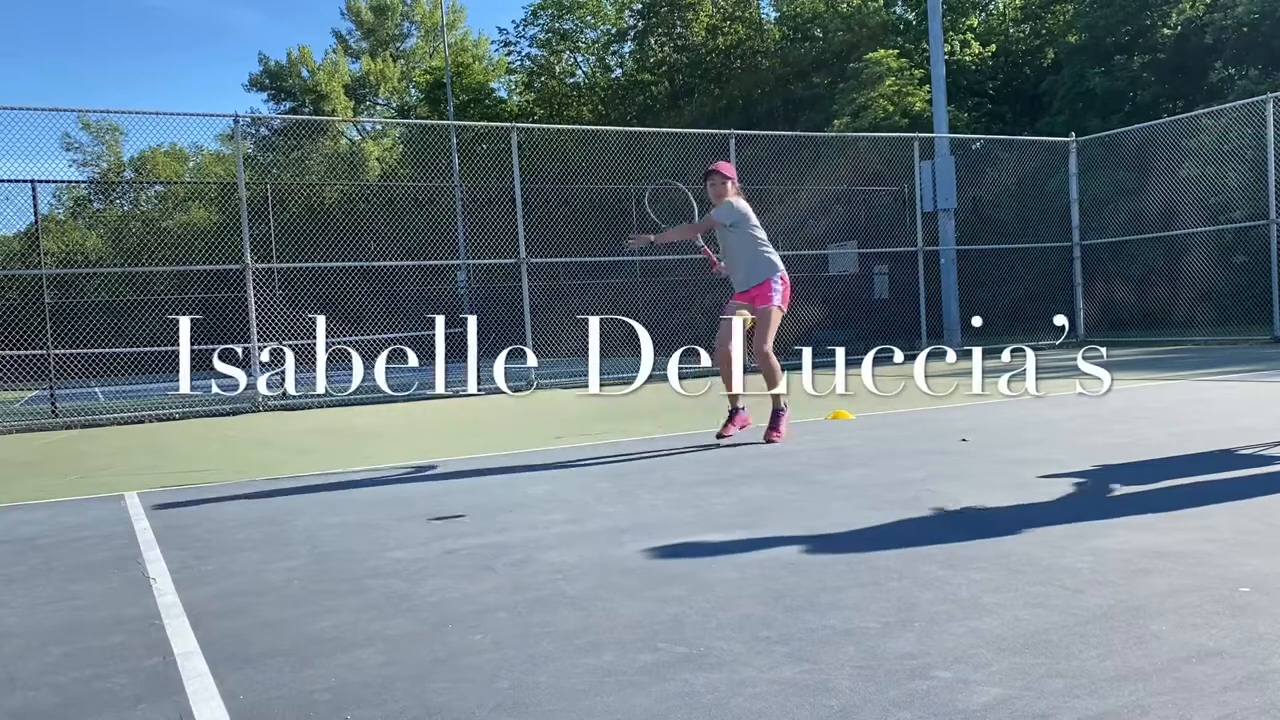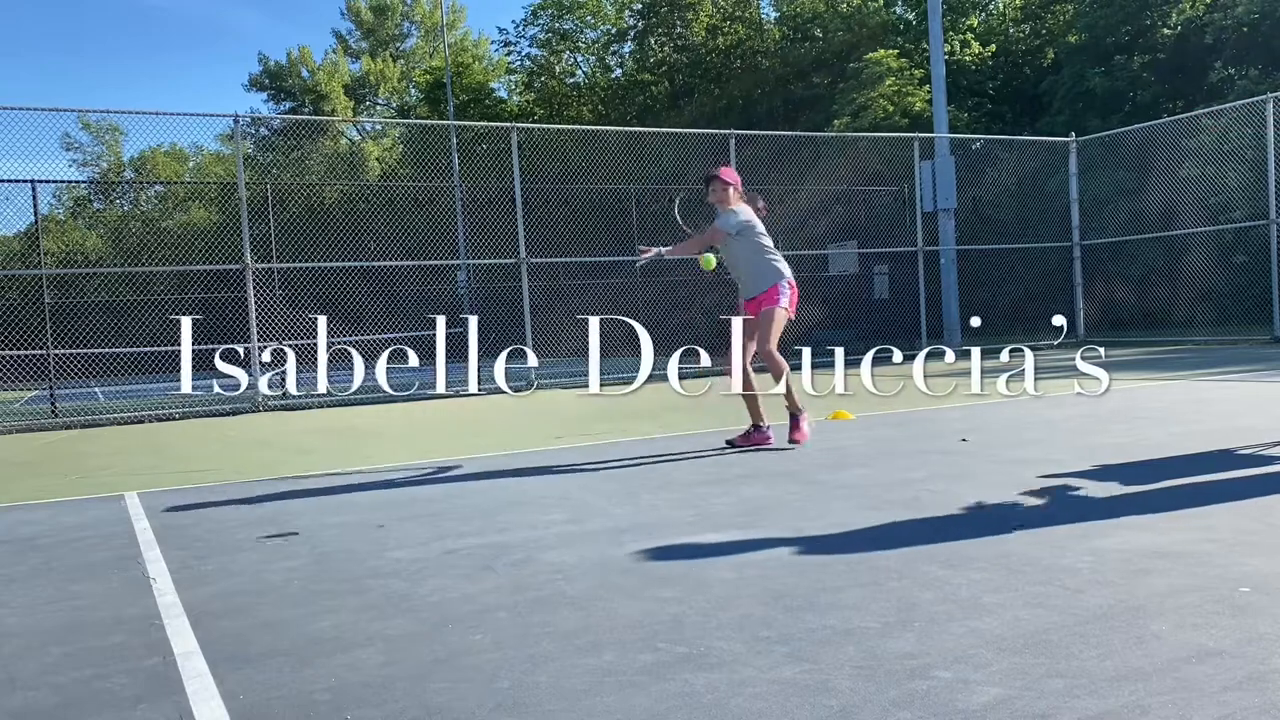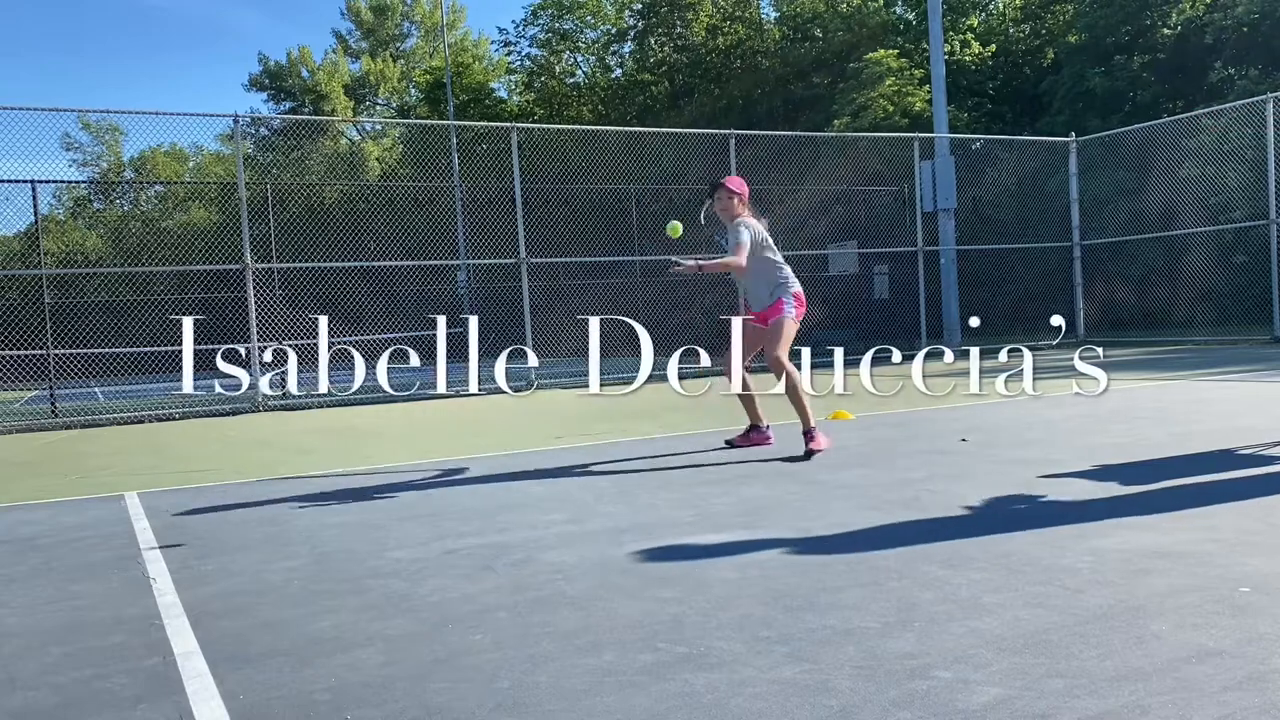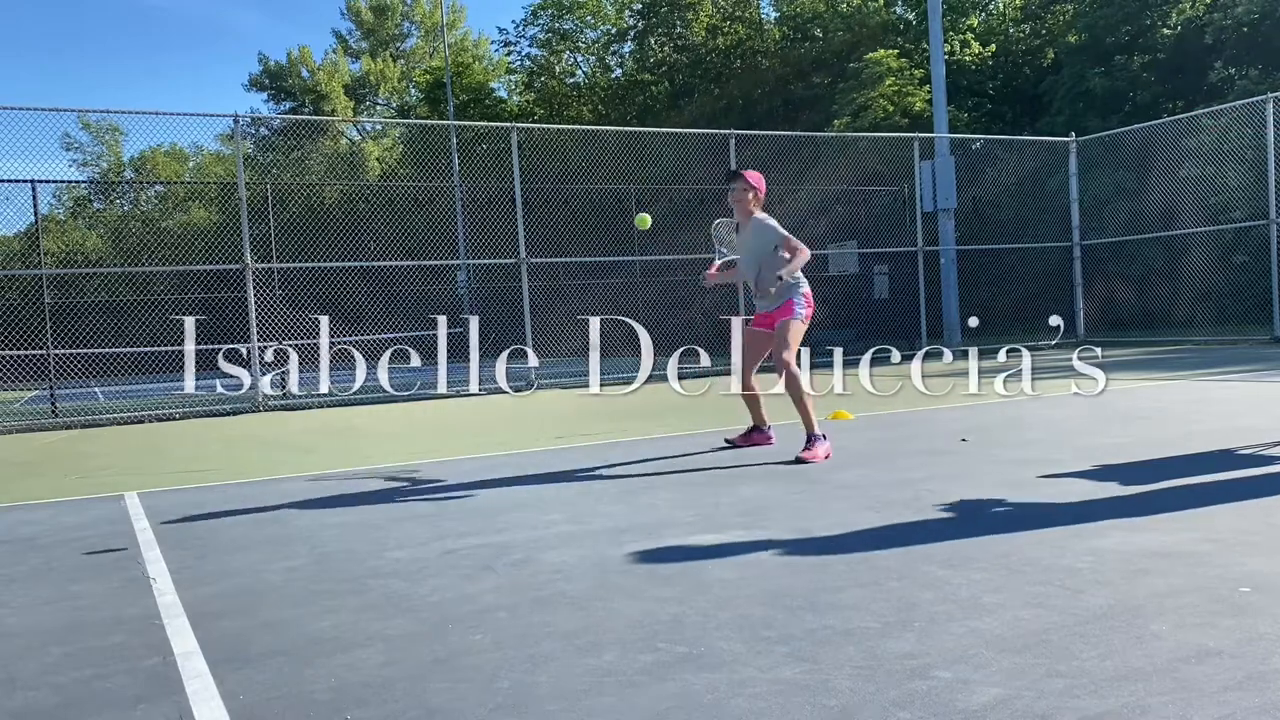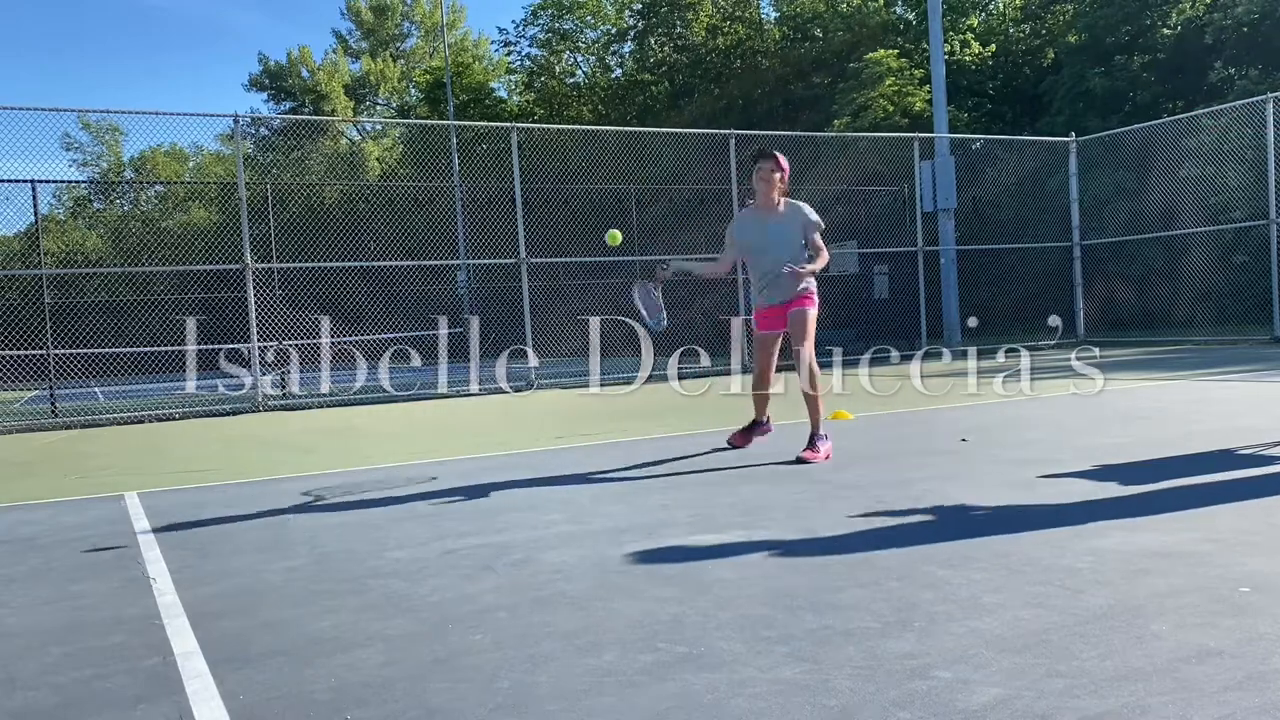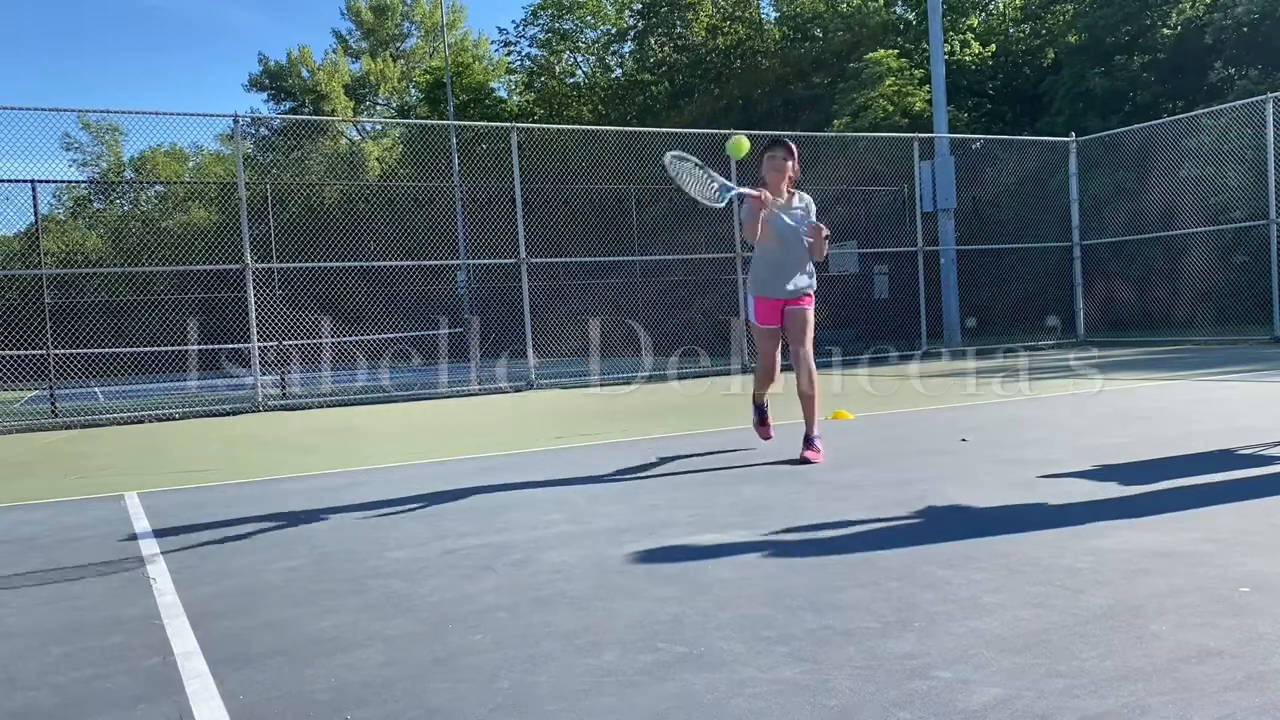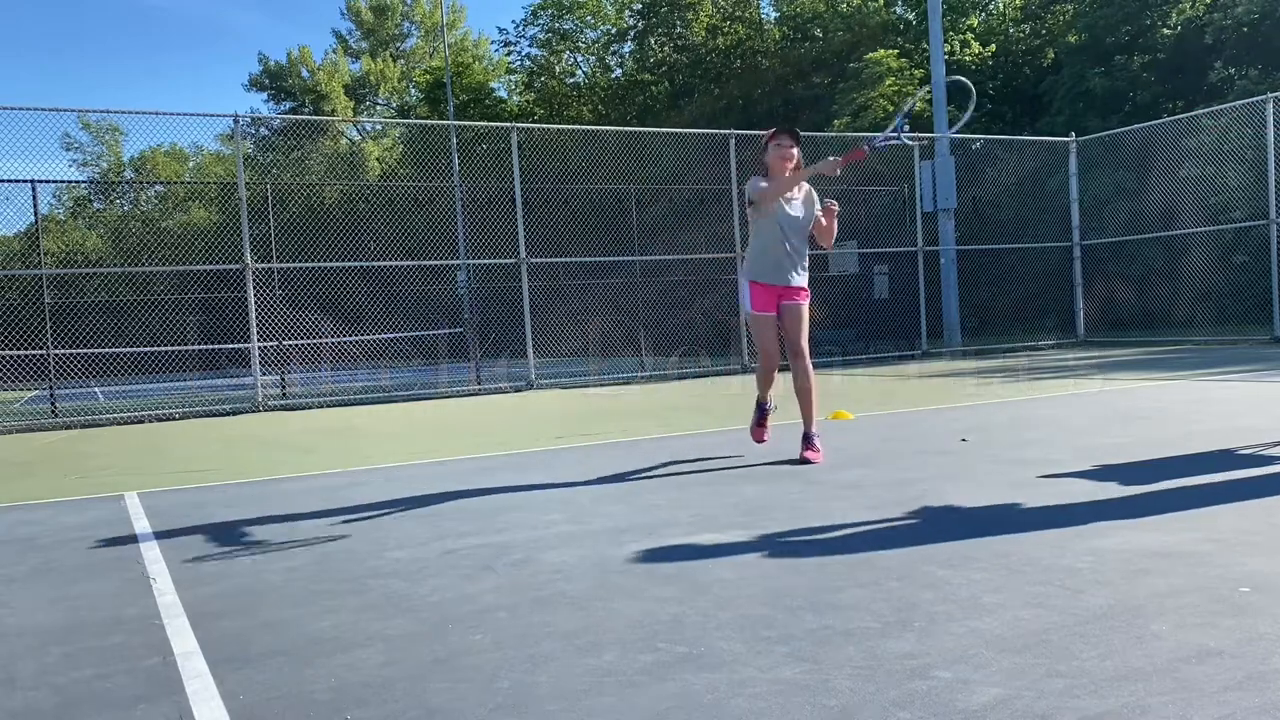
dt=0.1s
person 1, frame 1
left shoulder: (733, 206)
right shoulder: (723, 215)
left elbow: (693, 230)
left wrist: (652, 239)
right wrist: (728, 267)
left hip: (769, 282)
right hip: (744, 291)
left knee: (762, 348)
right knee: (722, 348)
left ankle: (779, 410)
right ankle: (737, 411)
person 1, frame 2
left shoulder: (732, 214)
right shoulder: (735, 216)
left elbow: (697, 242)
left wrist: (661, 250)
left hip: (776, 285)
right hip: (753, 298)
left knee: (766, 348)
left ankle: (797, 413)
right ankle: (760, 428)
person 1, frame 3
left shoulder: (742, 227)
right shoulder: (736, 229)
left elbow: (738, 262)
left wrist: (698, 266)
left hip: (785, 298)
right hip: (760, 308)
left knee: (776, 359)
right knee: (730, 364)
left ankle: (812, 432)
right ankle: (759, 427)
person 1, frame 4
left shoulder: (763, 224)
right shoulder: (743, 232)
left elbow: (801, 251)
left wrist: (779, 277)
right wrist: (716, 276)
left hip: (793, 300)
right hip: (766, 310)
left knee: (784, 361)
right knee: (741, 370)
left ankle: (816, 438)
right ankle: (761, 428)
person 1, frame 5
left shoulder: (800, 211)
right shoulder: (742, 220)
left elbow: (822, 254)
right elbow: (722, 267)
left wrist: (810, 269)
right wrist: (682, 266)
left hip: (800, 295)
right hip: (765, 303)
left knee: (804, 355)
right knee: (762, 373)
left ankle: (818, 437)
right ankle: (760, 421)
person 1, frame 6
left shoulder: (805, 203)
right shoulder: (752, 200)
left elbow: (817, 254)
right elbow: (750, 238)
left wrist: (821, 238)
right wrist: (758, 209)
left hip: (800, 290)
right hip: (764, 293)
left knee: (803, 357)
right knee: (768, 365)
left ankle: (811, 437)
right ankle: (760, 405)
person 1, frame 7
left shoulder: (808, 193)
right shoulder: (757, 186)
left elbow: (825, 241)
right elbow: (778, 188)
left wrist: (831, 218)
right wrist: (816, 169)
left hip: (794, 285)
right hip: (758, 281)
left knee: (800, 353)
right knee: (769, 359)
left ankle: (810, 435)
right ankle: (763, 403)
